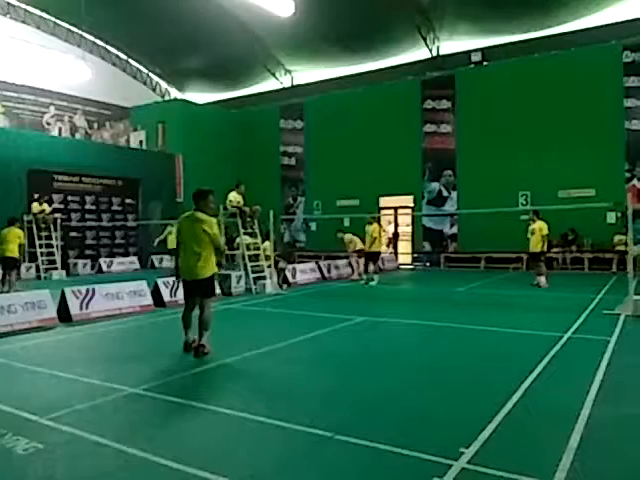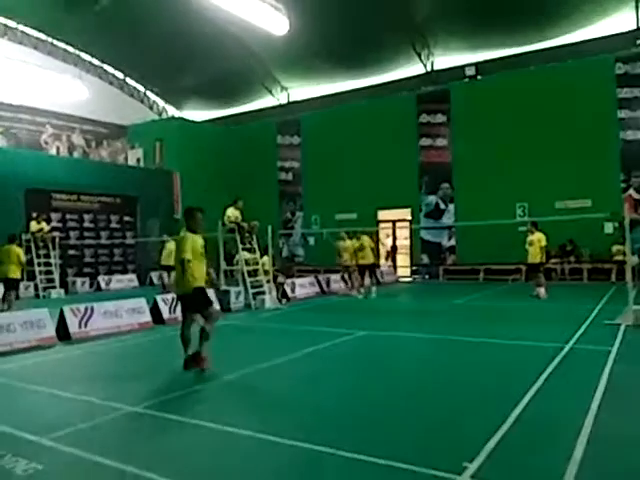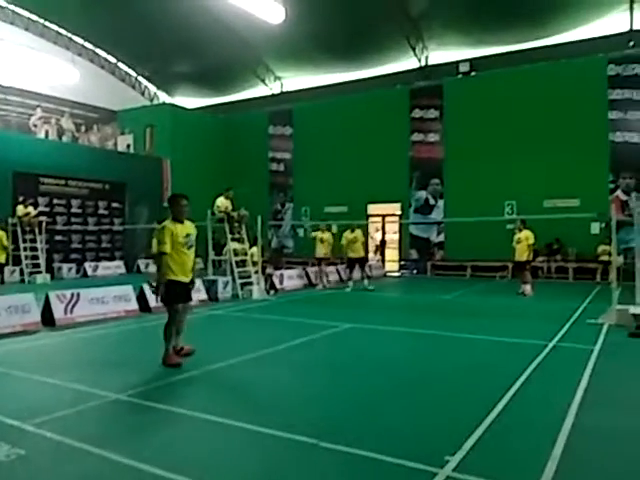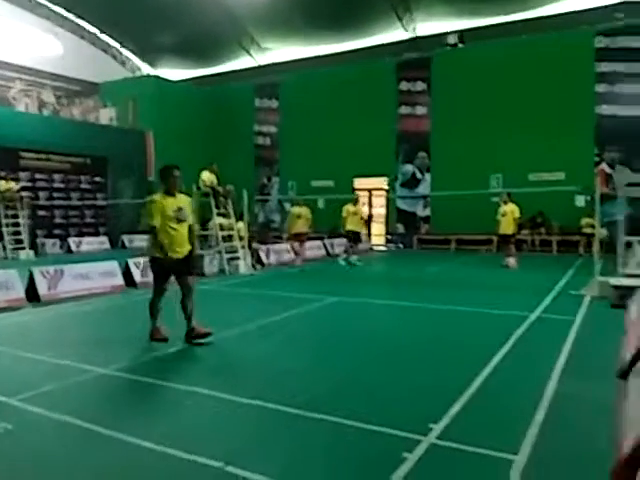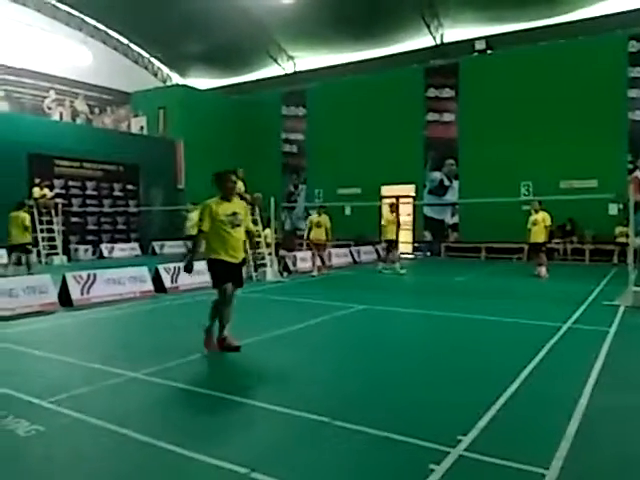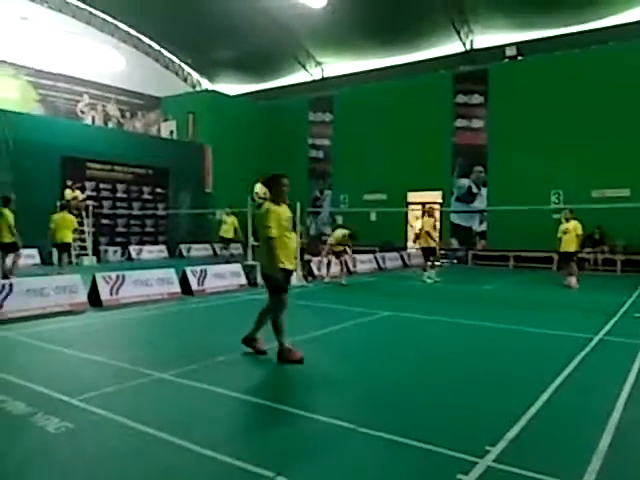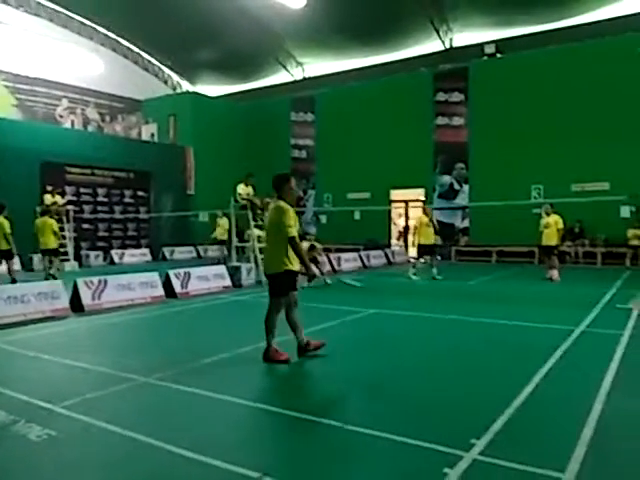
dt=0.5s
person 1, frame 1
left shoulder: (183, 219)
right shoulder: (209, 222)
left elbow: (179, 245)
right elbow: (219, 247)
left wrist: (177, 266)
right wrist: (219, 260)
left hip: (186, 271)
right hip: (204, 270)
left knee: (189, 305)
right knee: (205, 307)
left ankle: (188, 341)
right ankle: (202, 344)
person 1, frame 2
left shoulder: (196, 238)
right shoulder: (186, 238)
left elbow: (200, 263)
right elbow: (183, 262)
right wrist: (180, 284)
left hip: (194, 285)
right hip: (191, 286)
left knee: (187, 322)
right knee: (212, 317)
left ankle: (190, 357)
right ankle: (200, 354)
person 1, frame 3
left shoulder: (191, 226)
right shoulder: (167, 228)
right elbow: (162, 255)
left wrist: (192, 276)
right wrist: (160, 280)
left hip: (185, 277)
right hip: (171, 278)
left knee: (183, 312)
right knee: (175, 315)
left ankle: (177, 346)
right ankle: (168, 353)
person 1, frame 4
left shoulder: (186, 200)
right shoulder: (156, 201)
right elbow: (154, 230)
left wrist: (193, 250)
right wrist: (164, 253)
left hip: (183, 253)
right hip: (163, 255)
left knee: (188, 288)
right knee: (159, 291)
left ankle: (191, 328)
right ankle: (155, 327)
person 1, frame 5
left shoulder: (242, 205)
right shoulder: (211, 206)
left elbow: (249, 231)
right elbow: (200, 234)
right wrist: (191, 258)
left hip: (237, 259)
right hip: (218, 258)
left knee: (229, 298)
right knee: (225, 295)
left ankle: (222, 336)
right ankle: (210, 328)
person 1, frame 6
left shoulder: (285, 208)
right shoulder: (270, 210)
right elbow: (270, 241)
left wrist: (290, 265)
right wrist: (275, 268)
left hip: (285, 265)
right hip: (276, 266)
left knee: (275, 304)
right knee: (280, 304)
left ankle: (252, 337)
right ankle: (283, 348)
person 1, frame 7
left shoulder: (277, 207)
right shoulder: (284, 209)
right elbow: (293, 241)
right wrist: (308, 266)
left hip: (286, 265)
right hip: (281, 266)
left knee: (291, 304)
right knee: (276, 306)
left ankle: (302, 343)
right ankle: (270, 349)
